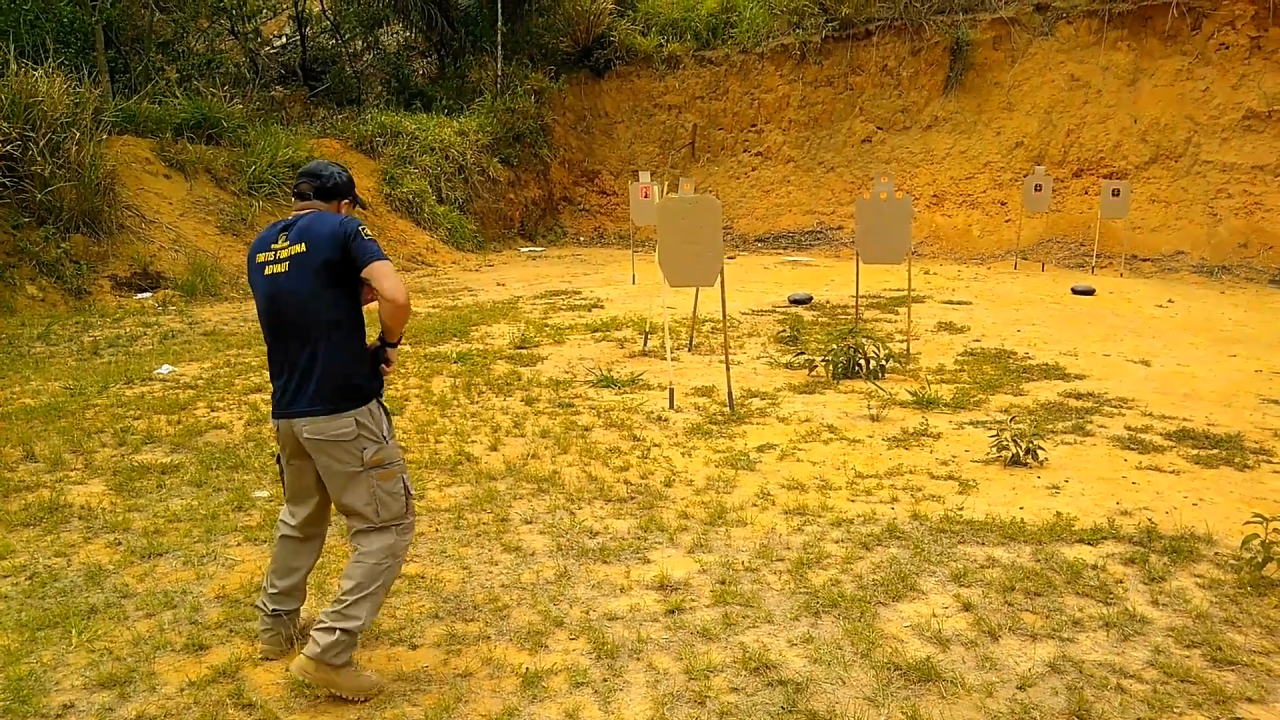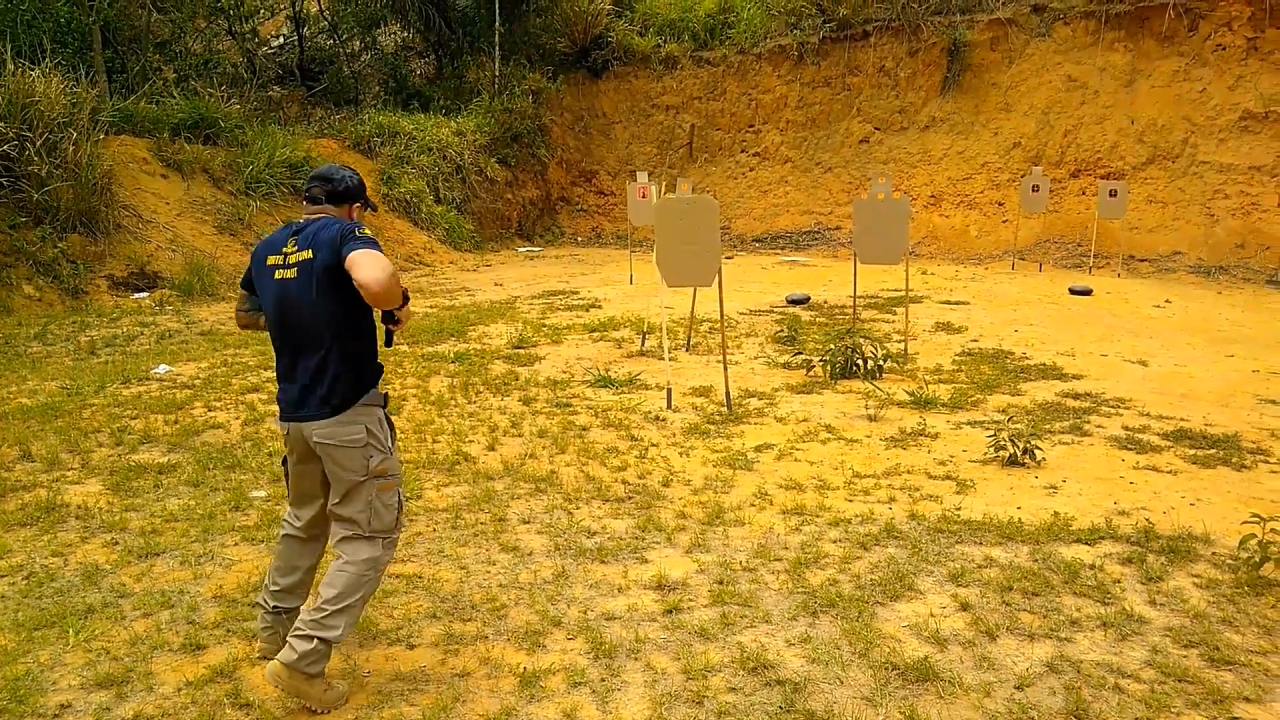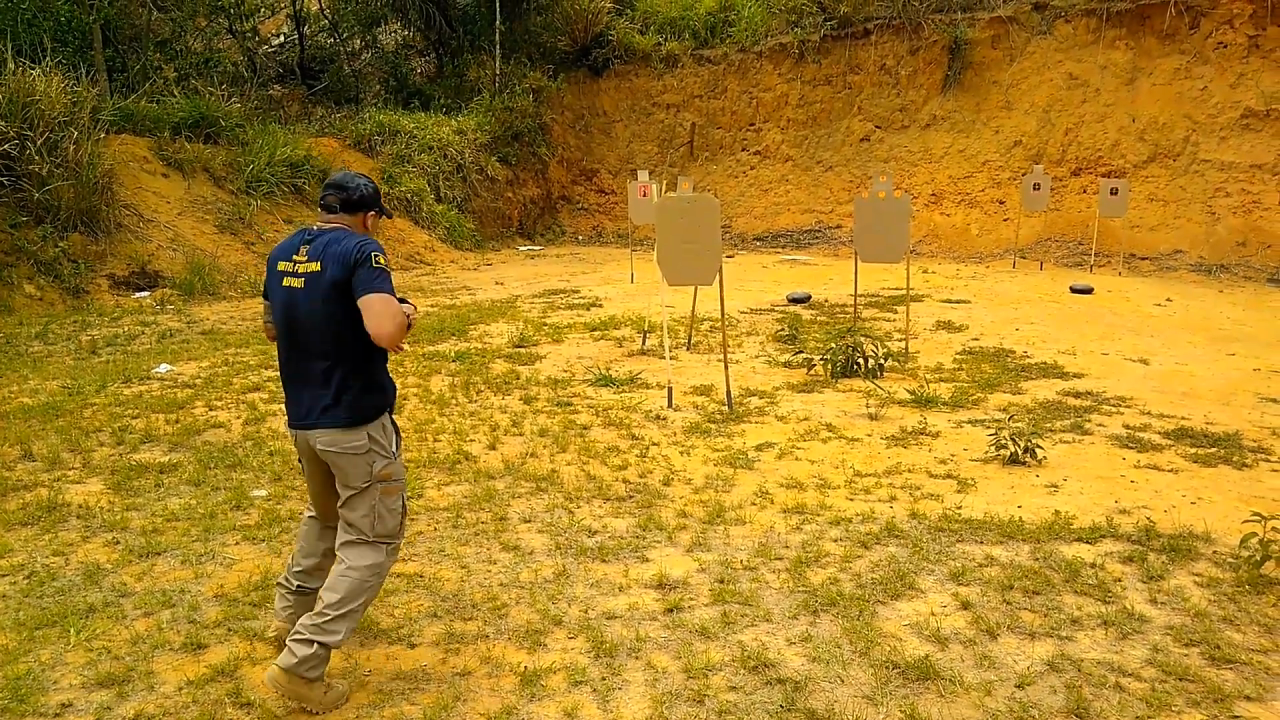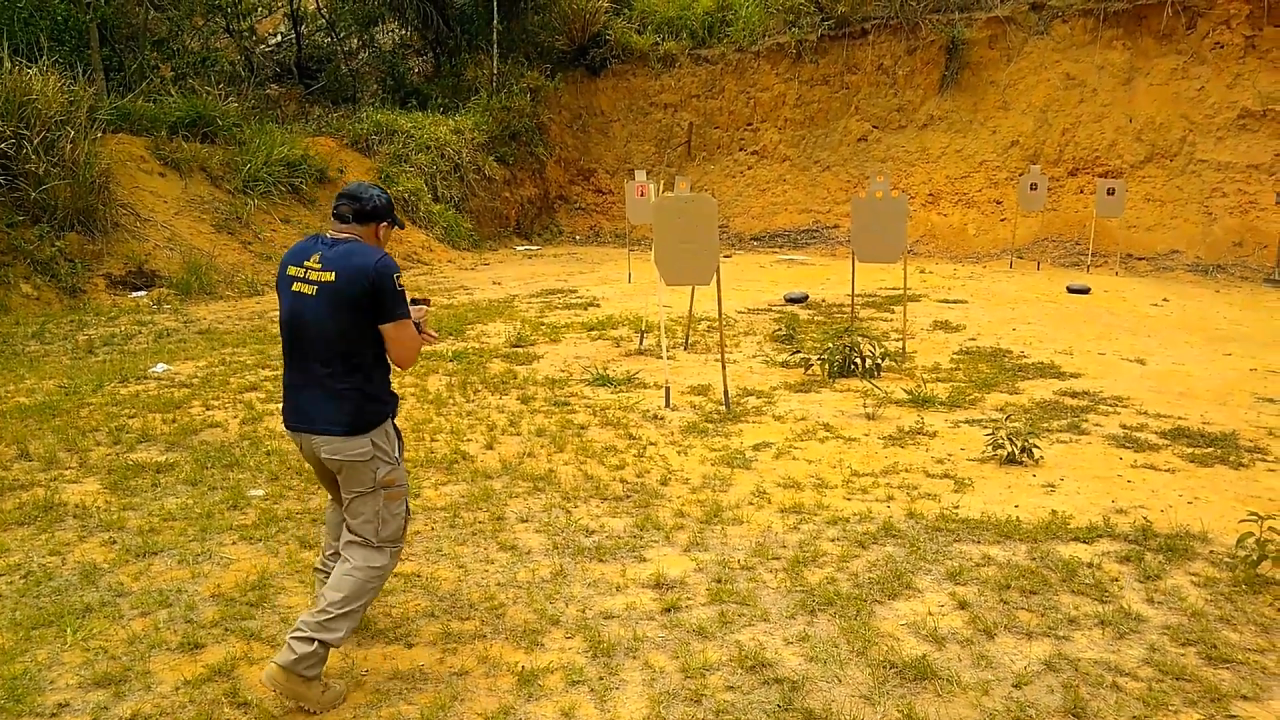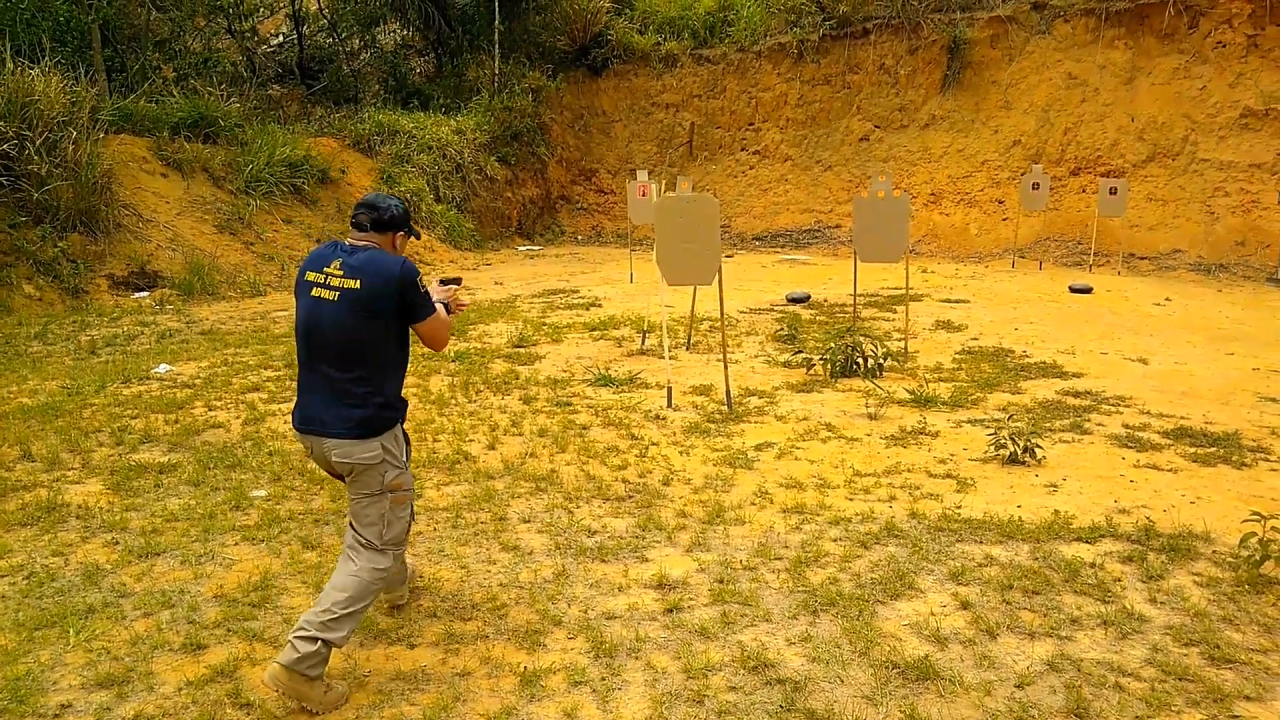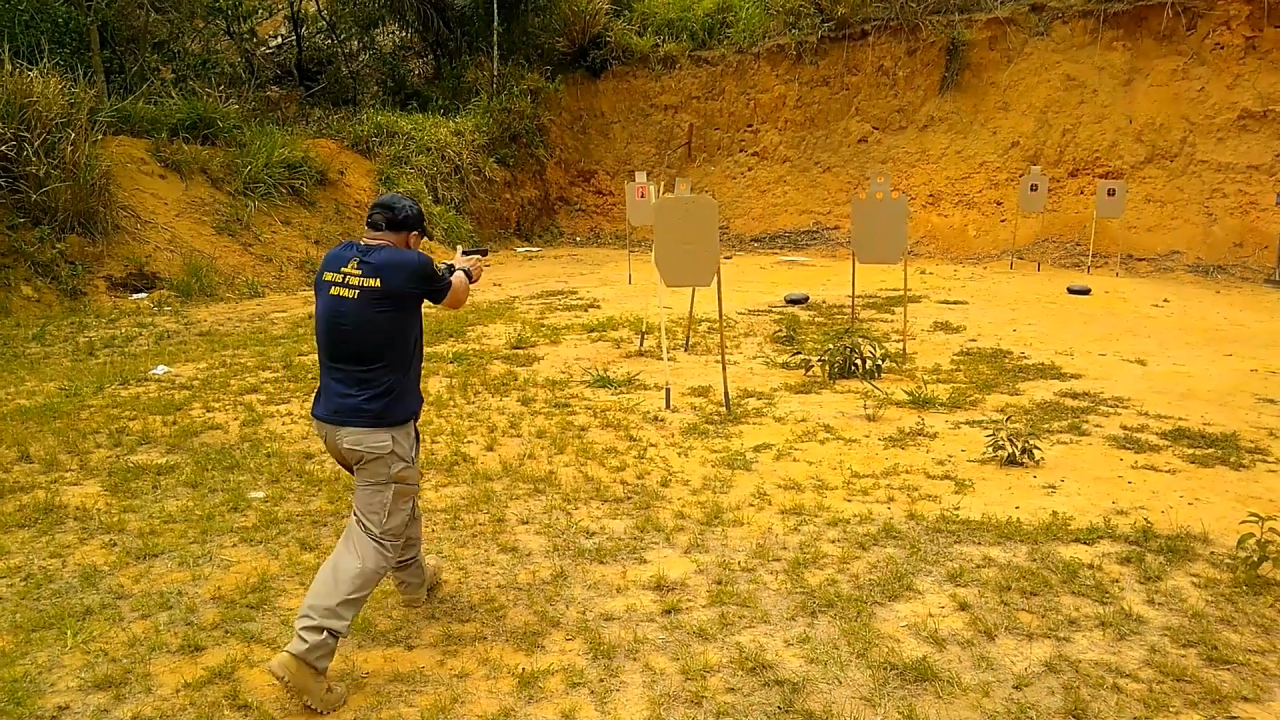
dt=0.1s
person 1, frame 1
left shoulder: (260, 247)
right shoulder: (341, 230)
right elbow: (396, 299)
right wrist: (388, 345)
left hip: (288, 413)
right hip: (345, 414)
left knee: (300, 520)
right knee: (385, 526)
left ankle: (276, 625)
right ankle: (328, 652)
person 1, frame 2
left shoulder: (267, 248)
right shoulder: (345, 235)
left elbow: (246, 317)
right elbow: (377, 279)
right wrist: (399, 300)
left hip: (295, 416)
right hip: (350, 417)
left knee: (305, 521)
right knee: (365, 537)
left ankle: (275, 623)
right ankle: (301, 659)
person 1, frame 3
left shoulder: (281, 255)
right shoulder: (356, 251)
right elbow: (383, 333)
right wrist: (401, 316)
left hip: (303, 422)
right hip: (356, 426)
left knee: (325, 514)
right knee: (370, 543)
left ankle: (292, 609)
right ankle: (301, 662)
person 1, frame 4
left shoulder: (294, 258)
right shoulder: (373, 265)
right elbow: (403, 355)
right wrist: (407, 319)
left hip: (302, 425)
right hip: (357, 429)
left knee: (345, 506)
right knee: (372, 545)
left ankle: (332, 582)
right ankle: (297, 662)
person 1, frame 5
left shoulder: (314, 262)
right shoulder: (396, 271)
right elbow: (437, 339)
right wrist: (440, 304)
left hip: (312, 428)
right hip: (366, 433)
left knee: (369, 511)
right knee: (375, 548)
left ankle: (394, 584)
right ankle: (301, 660)
person 1, frame 6
left shoulder: (331, 262)
right shoulder: (409, 265)
right elbow: (455, 297)
left wrist: (444, 271)
right wrist: (467, 271)
left hip: (329, 420)
right hip: (380, 427)
left knee: (389, 505)
right knee: (370, 542)
left ankle: (411, 577)
right ankle: (306, 652)
